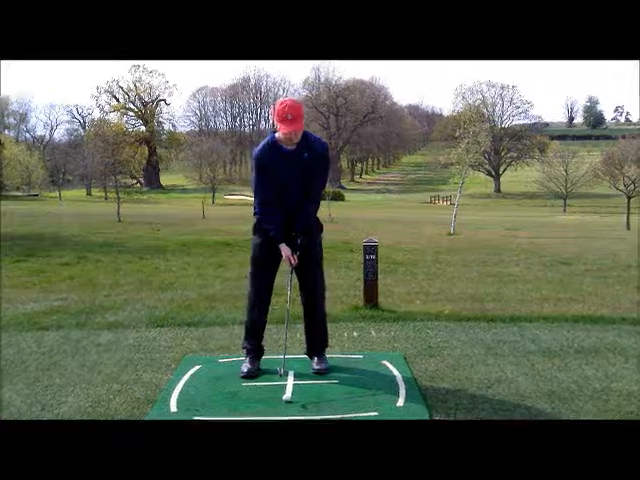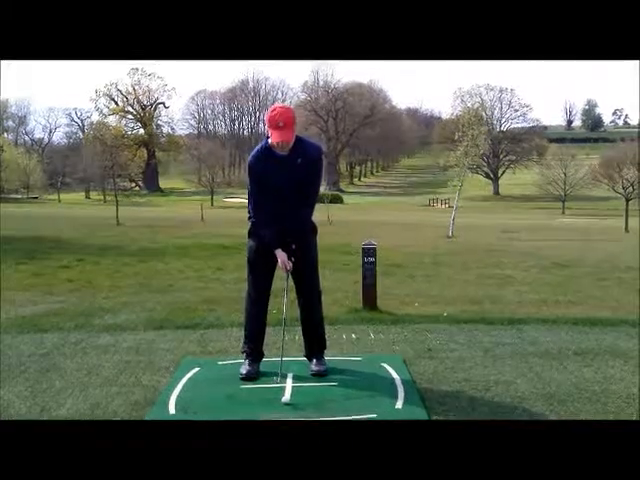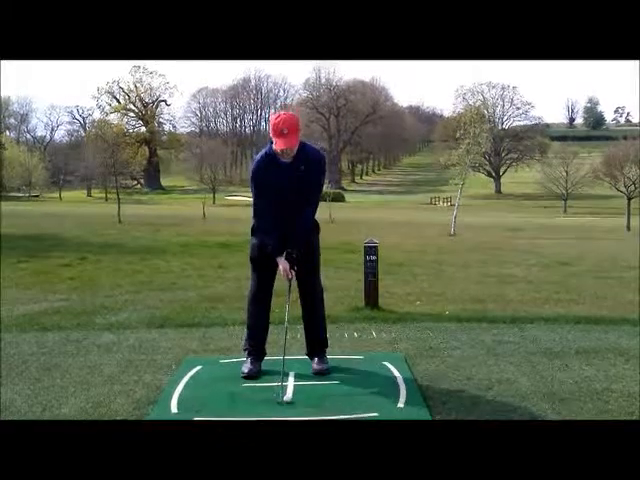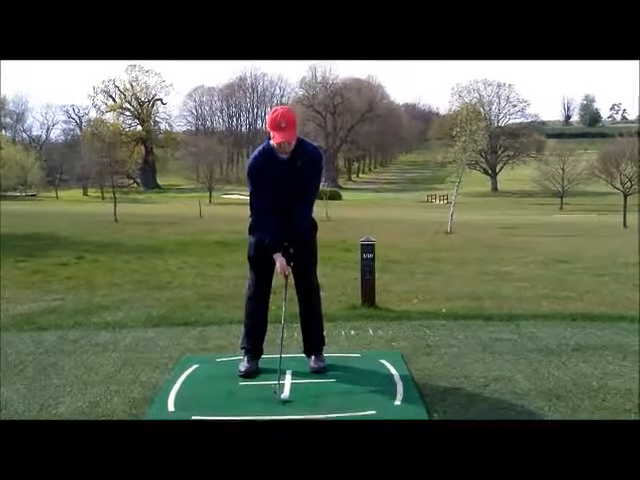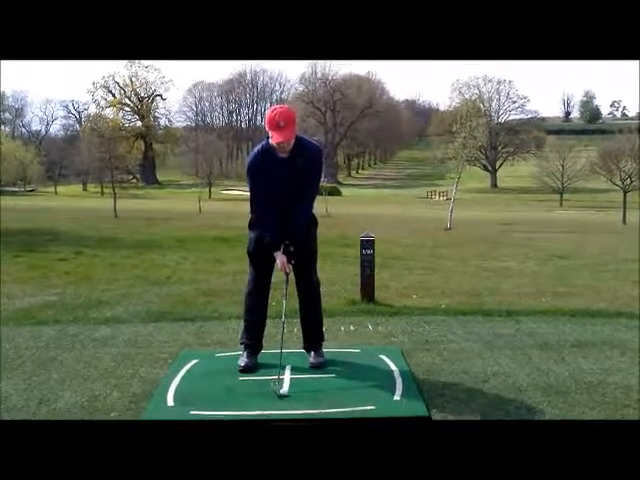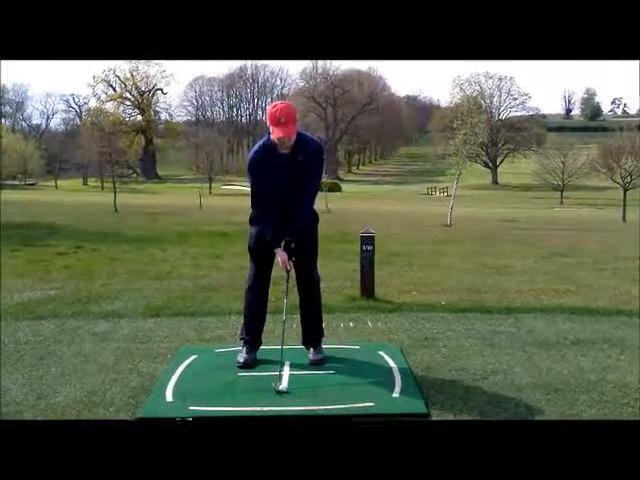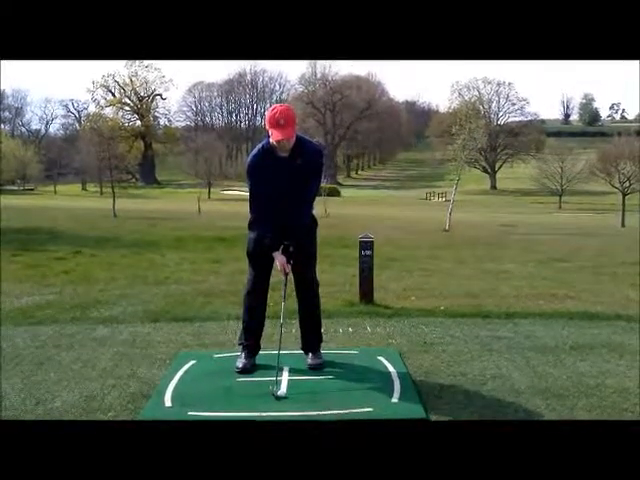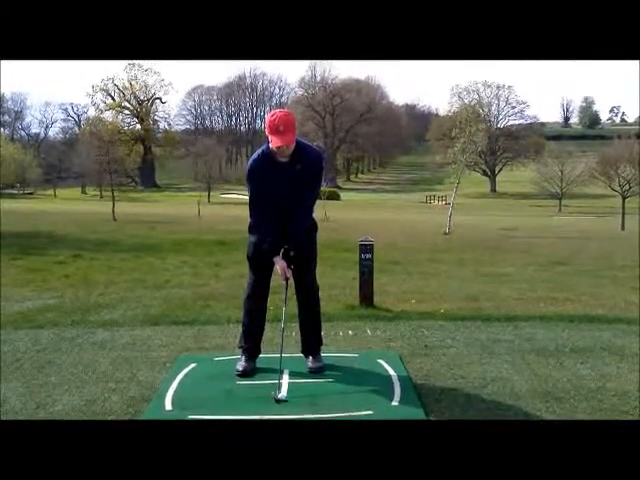
dt=0.5s
person 1, frame 1
left shoulder: (318, 149)
right shoulder: (263, 153)
left elbow: (314, 196)
right elbow: (264, 202)
left wrist: (297, 236)
right wrist: (280, 242)
left hip: (305, 227)
right hip: (269, 229)
left knee: (313, 290)
right knee: (259, 290)
left ankle: (317, 351)
right ankle: (252, 353)
person 1, frame 2
left shoulder: (312, 153)
right shoulder: (257, 159)
left elbow: (308, 201)
right elbow: (258, 207)
left wrist: (291, 241)
right wrist: (275, 246)
left hip: (300, 231)
right hip: (263, 233)
left knee: (309, 292)
right knee: (257, 293)
left ankle: (316, 353)
right ankle: (252, 355)
person 1, frame 3
left shoulder: (315, 159)
right shoulder: (261, 164)
left elbow: (309, 206)
right elbow: (263, 212)
left wrist: (294, 248)
right wrist: (278, 255)
left hip: (303, 231)
right hip: (267, 232)
left knee: (311, 290)
right knee: (260, 291)
left ankle: (317, 352)
right ankle: (254, 354)
person 1, frame 4
left shoulder: (312, 156)
right shoulder: (257, 161)
left elbow: (306, 202)
right elbow: (260, 209)
left wrist: (290, 245)
right wrist: (275, 251)
left hip: (300, 229)
right hip: (265, 230)
left knee: (308, 288)
right knee: (258, 289)
left ankle: (314, 350)
right ankle: (251, 353)
person 1, frame 5
left shoulder: (312, 153)
right shoulder: (257, 159)
left elbow: (306, 200)
right elbow: (261, 207)
left wrist: (291, 242)
right wrist: (275, 249)
left hip: (301, 225)
right hip: (265, 226)
left knee: (308, 284)
right knee: (257, 285)
left ankle: (314, 346)
right ankle: (250, 348)
person 1, frame 6
left shoulder: (313, 149)
right shoulder: (258, 155)
left elbow: (308, 197)
right elbow: (261, 204)
left wrist: (292, 238)
right wrist: (276, 245)
left hip: (302, 221)
right hip: (266, 222)
left knee: (309, 279)
right knee: (257, 280)
left ankle: (313, 342)
right ankle: (249, 344)
person 1, frame 7
left shoulder: (312, 153)
right shoulder: (257, 159)
left elbow: (307, 200)
right elbow: (259, 207)
left wrist: (290, 242)
right wrist: (274, 249)
left hip: (301, 226)
right hip: (265, 227)
left knee: (307, 285)
right knee: (256, 285)
left ankle: (312, 347)
right ankle: (248, 349)
person 1, frame 8
left shoulder: (312, 158)
right shoulder: (257, 164)
left elbow: (306, 205)
right elbow: (259, 212)
left wrist: (291, 247)
right wrist: (274, 253)
left hip: (301, 229)
right hip: (264, 230)
left knee: (307, 288)
right knee: (256, 289)
left ankle: (312, 350)
right ankle: (248, 352)
